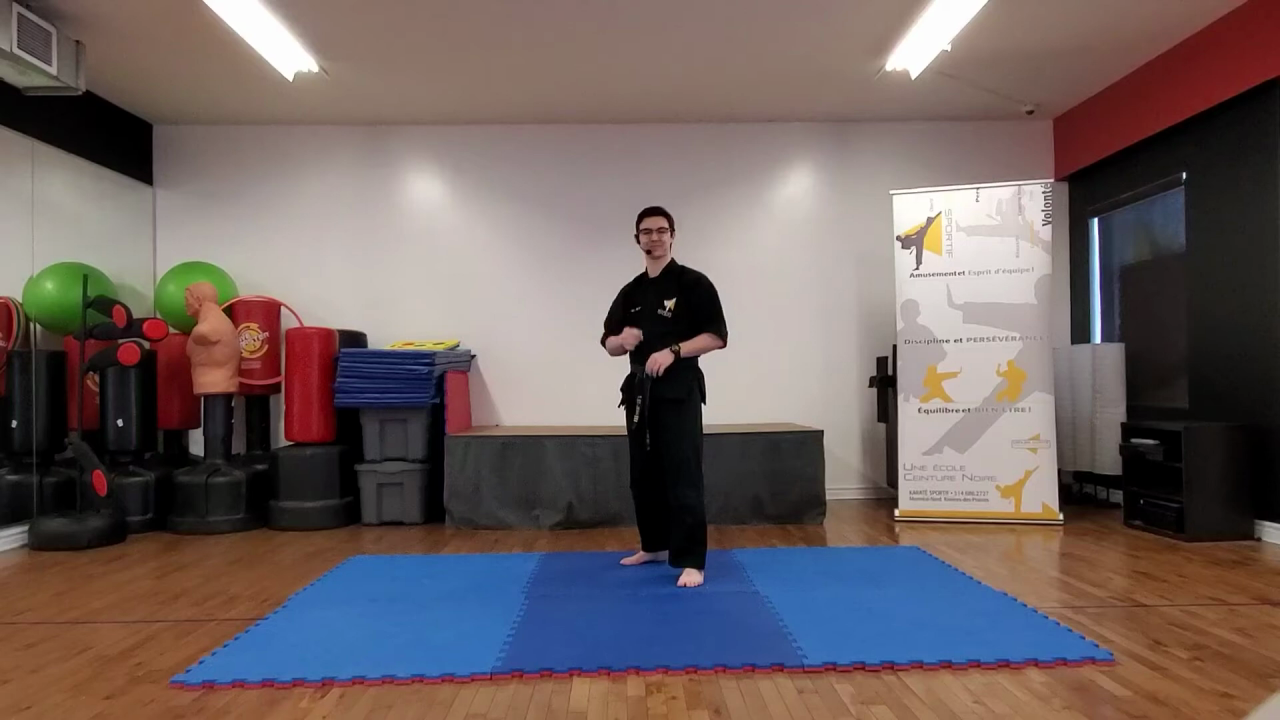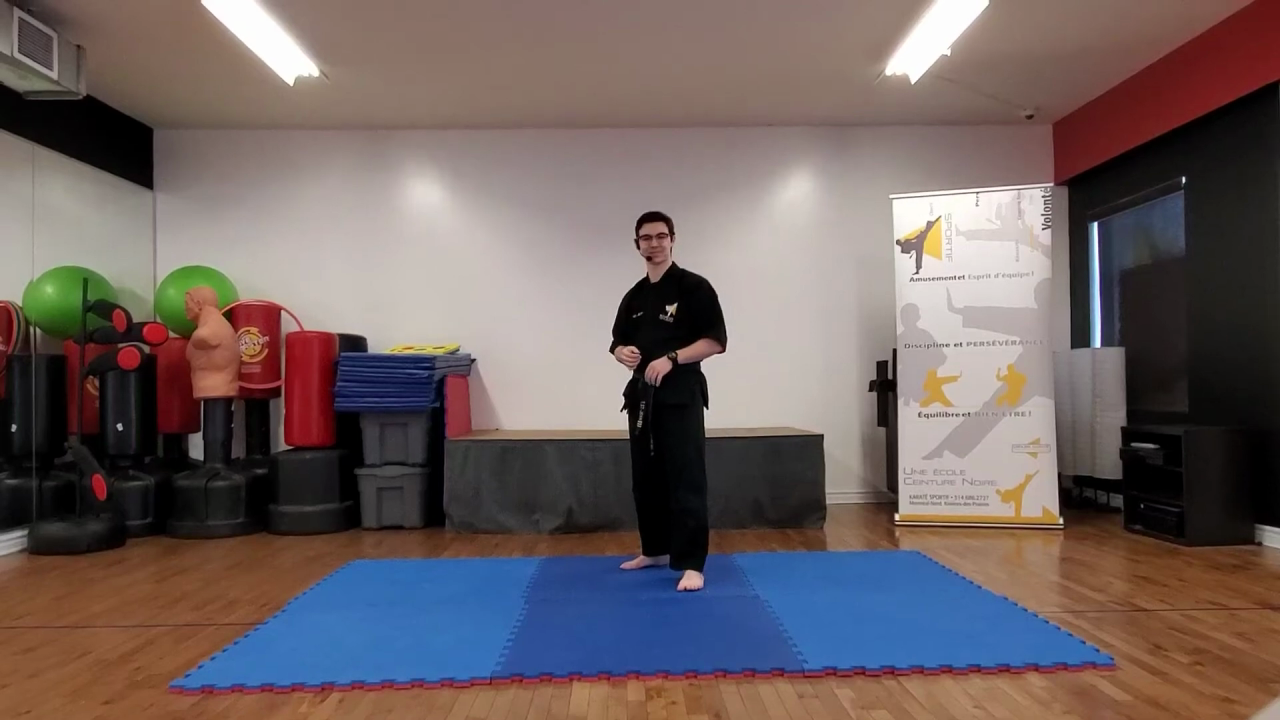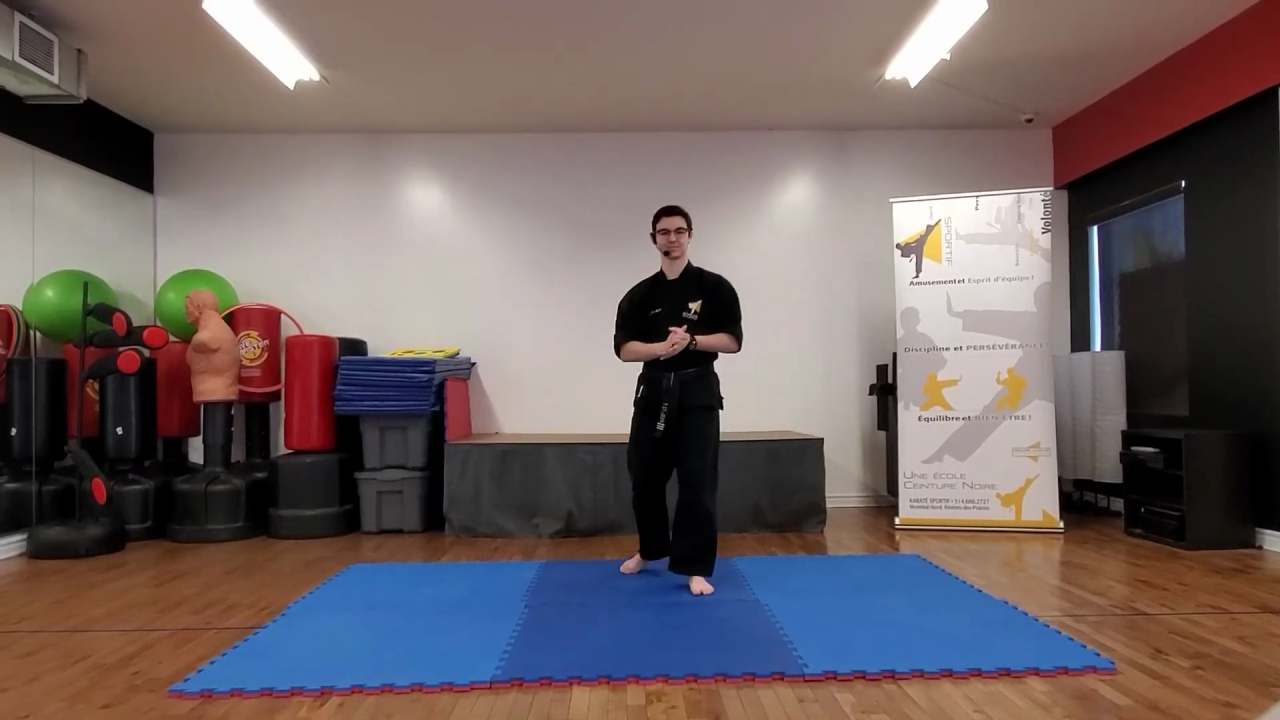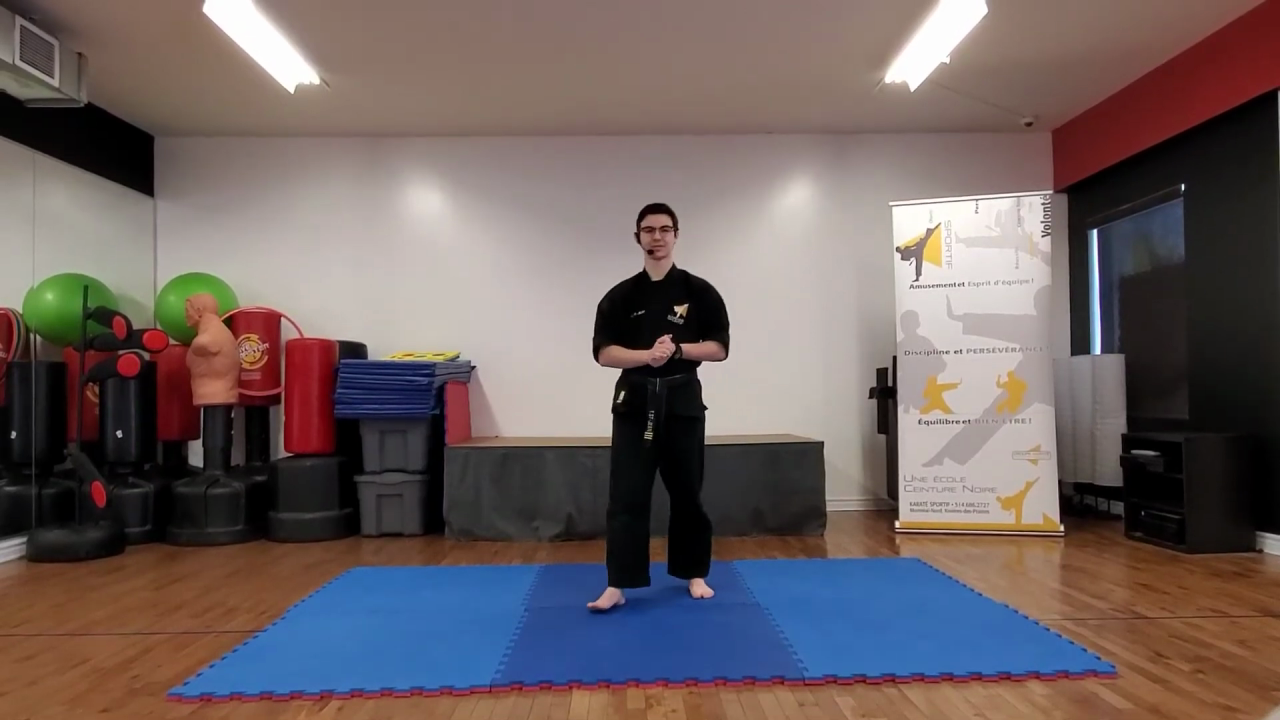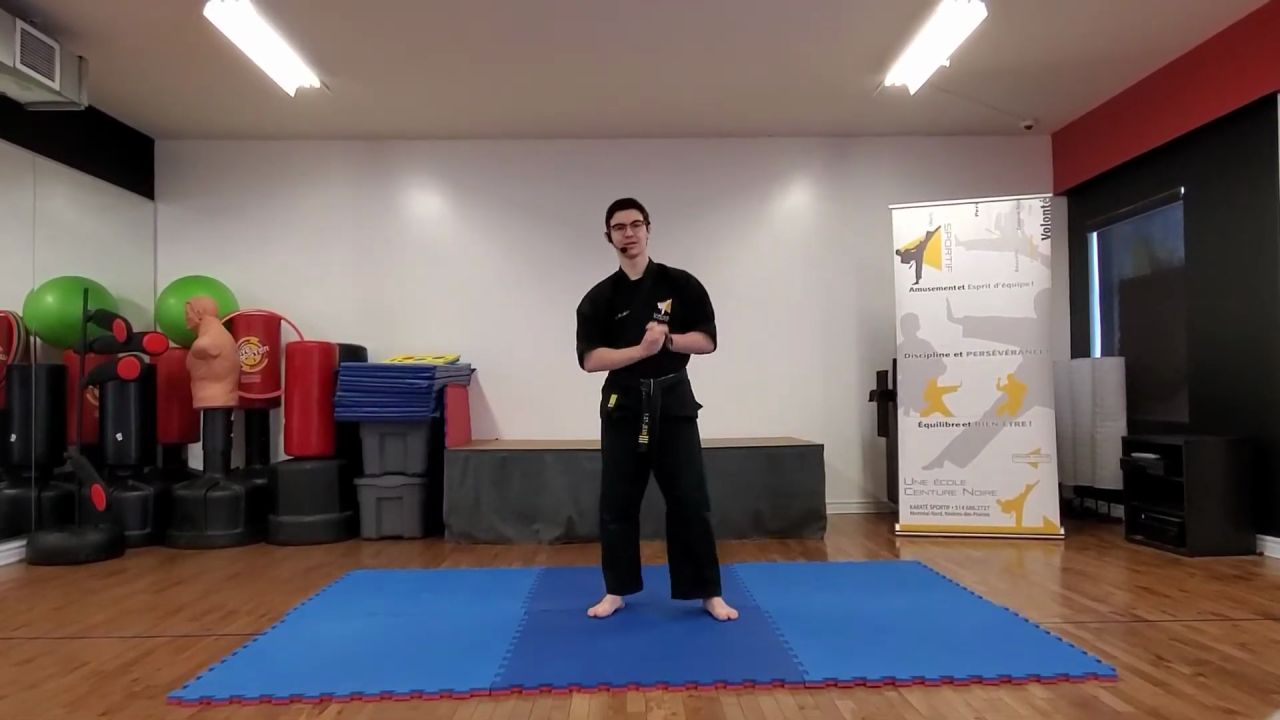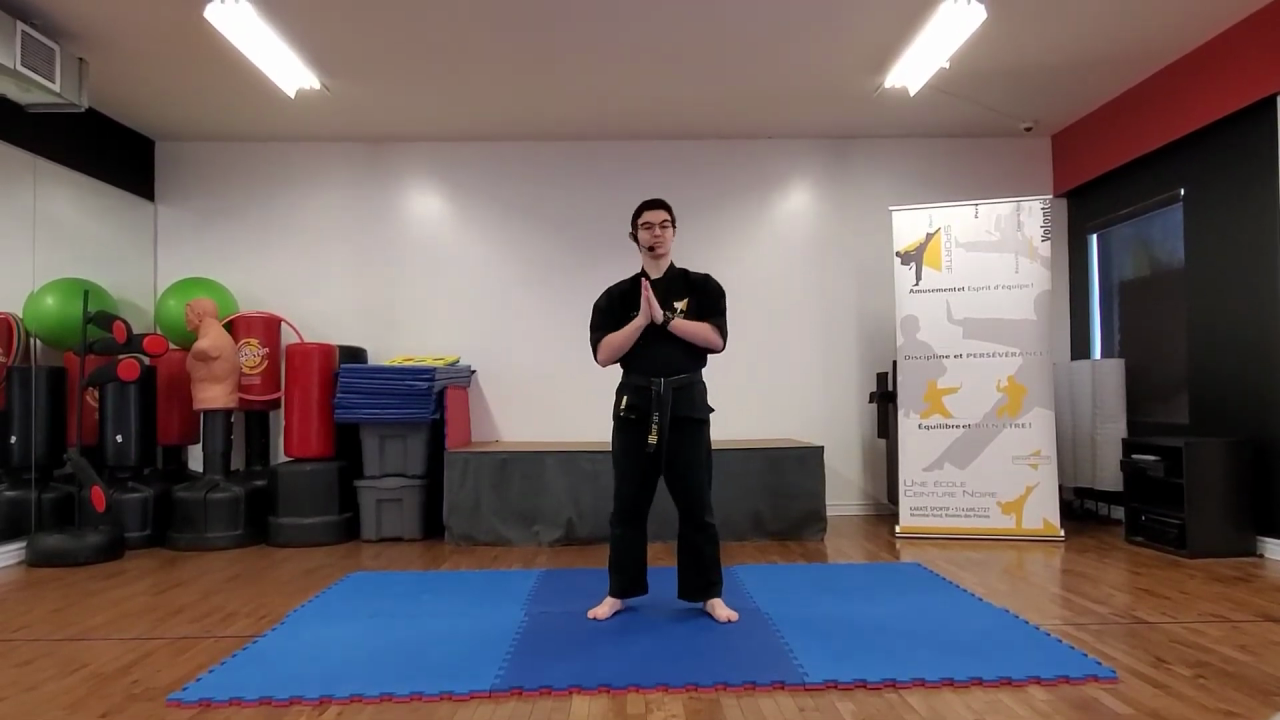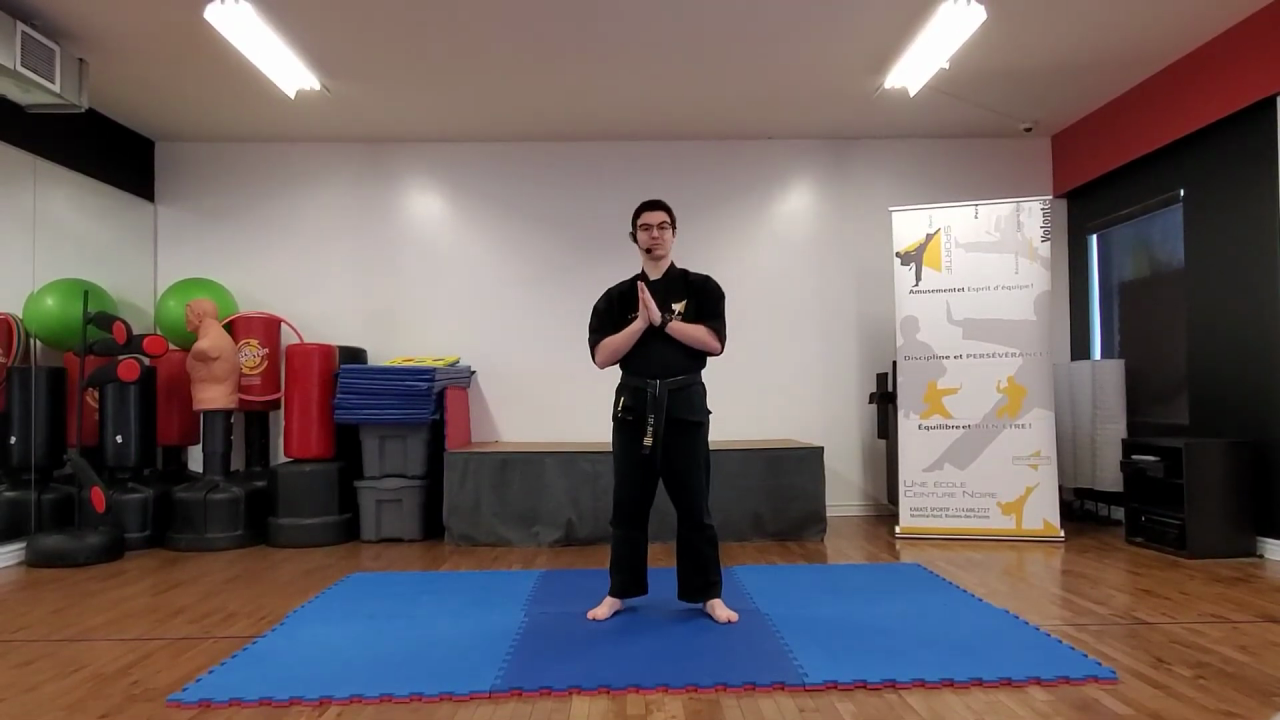
dt=0.7s
person 1, frame 1
left shoulder: (693, 283)
right shoulder: (631, 292)
left elbow: (717, 336)
right elbow: (610, 347)
left wrist: (673, 350)
right wrist: (623, 338)
left hip: (678, 389)
right hip: (640, 390)
left knee: (683, 475)
right knee: (644, 474)
left ankle: (691, 561)
right ankle: (655, 545)
person 1, frame 2
left shoulder: (693, 287)
right shoulder: (634, 297)
left elbow: (716, 341)
right elbow: (620, 342)
left wrist: (670, 359)
right wrist: (624, 353)
left hip: (681, 393)
right hip: (642, 393)
left knee: (686, 478)
right knee: (646, 478)
left ankle: (691, 564)
right ankle: (656, 549)
person 1, frame 3
left shoulder: (714, 287)
right shoulder: (640, 294)
left elbow: (732, 340)
right elbow: (625, 348)
left wrist: (691, 340)
right wrist: (663, 347)
left hip: (698, 392)
right hip: (653, 392)
left knee: (698, 482)
right knee: (645, 477)
left ankle: (696, 568)
right ankle: (651, 549)
person 1, frame 4
left shoulder: (699, 291)
right shoulder: (621, 296)
left elbow: (719, 348)
right elbow: (604, 353)
left wrist: (676, 350)
right wrist: (648, 354)
left hip: (682, 399)
right hip: (634, 401)
left knee: (687, 492)
right knee: (627, 495)
left ankle: (694, 572)
right ankle: (618, 585)
person 1, frame 5
left shoulder: (680, 284)
right shoulder: (599, 298)
left elbow: (707, 340)
right elbow: (590, 359)
left wrist: (667, 340)
right wrist: (640, 349)
left hip: (673, 401)
right hip: (623, 405)
left knee: (690, 500)
right knee: (617, 503)
left ankle: (709, 592)
right ankle: (617, 590)
person 1, frame 6
left shoulder: (701, 286)
right shoulder: (617, 296)
left elbow: (715, 339)
right elbow: (604, 354)
left wrist: (664, 317)
right wrist: (642, 319)
left hip: (686, 402)
right hip: (636, 403)
left knee: (695, 504)
right knee: (628, 504)
left ankle: (708, 593)
right ankle: (619, 592)
person 1, frame 7
left shoulder: (700, 287)
right shoulder: (617, 297)
left elbow: (714, 342)
right elbow: (602, 356)
left wrist: (662, 319)
right wrist: (641, 322)
left hip: (684, 403)
right hip: (634, 405)
left knee: (693, 505)
right knee: (629, 505)
left ankle: (708, 594)
right ankle: (619, 592)
